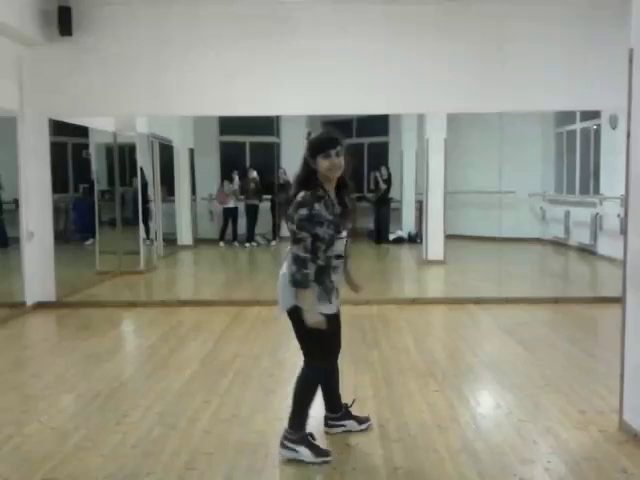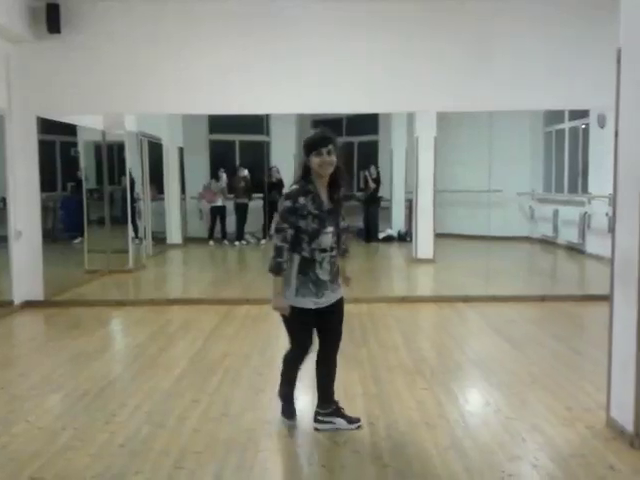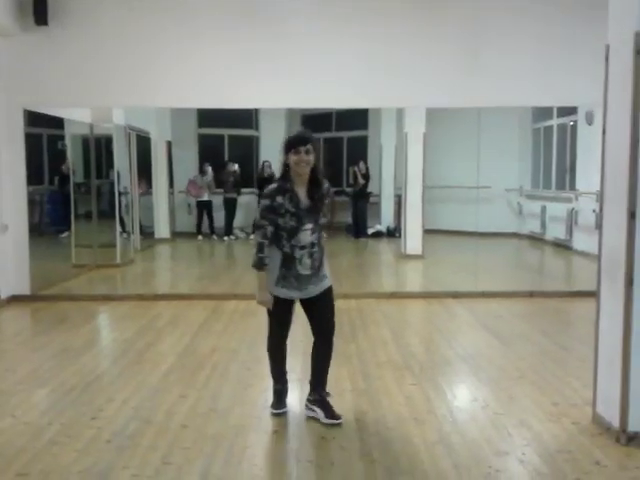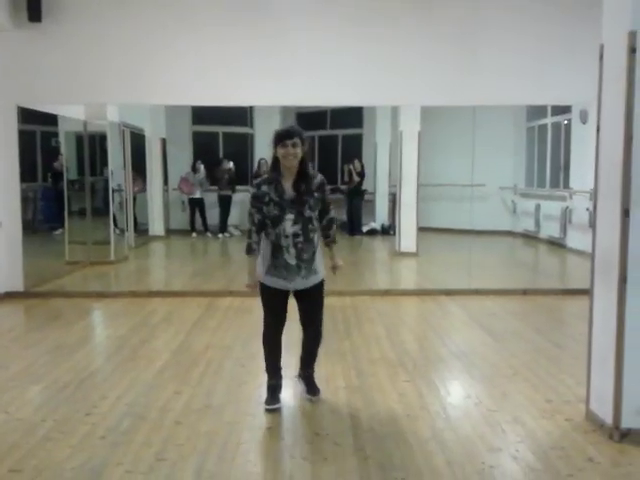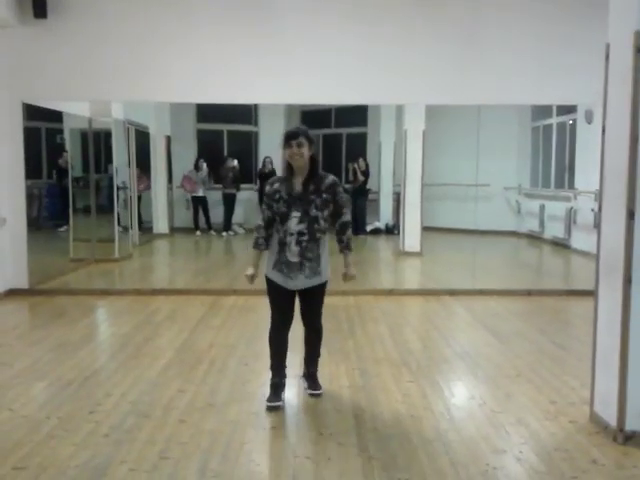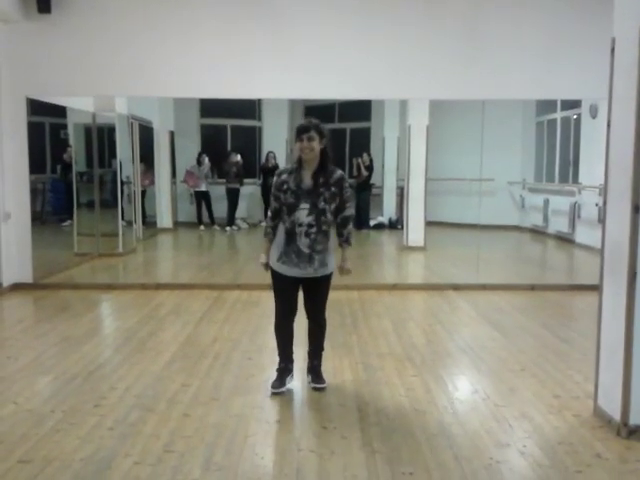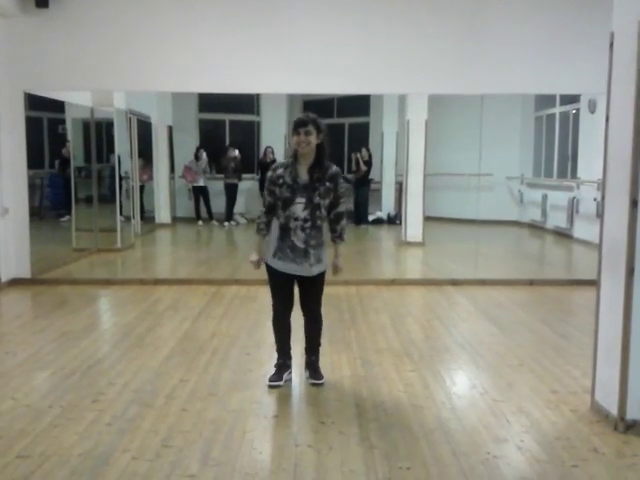
dt=0.2s
person 1, frame 1
left shoulder: (340, 195)
right shoulder: (307, 202)
right elbow: (302, 257)
left wrist: (347, 274)
right wrist: (308, 306)
left hip: (326, 289)
right hip: (304, 292)
left knee: (329, 354)
right knee: (317, 360)
left ankle: (335, 414)
right ankle: (294, 436)
person 1, frame 2
left shoulder: (336, 192)
right shoulder: (295, 197)
right elbow: (281, 246)
left wrist: (341, 267)
right wrist: (278, 293)
left hip: (327, 284)
right hip: (298, 285)
left knee: (331, 346)
right knee: (301, 346)
left ankle: (326, 410)
right ankle: (286, 396)
person 1, frame 3
left shoulder: (322, 188)
right shoulder: (273, 195)
right elbow: (263, 242)
right wrist: (262, 287)
left hip: (316, 276)
right hip: (281, 278)
left knee: (326, 334)
right knee: (278, 337)
left ankle: (317, 398)
right ankle: (279, 392)
person 1, frame 4
left shoulder: (316, 183)
right shoulder: (263, 187)
left elbow: (327, 220)
right elbow: (254, 230)
left wrist: (333, 255)
right wrist: (252, 271)
left hip: (309, 270)
right hip: (273, 271)
left knee: (312, 326)
right knee: (273, 328)
left ankle: (307, 374)
right ankle: (274, 386)
person 1, frame 5
left shoulder: (329, 184)
right shoulder: (275, 186)
left elbow: (342, 223)
right elbow: (265, 226)
left wrist: (348, 263)
right wrist: (254, 264)
left hip: (314, 269)
right hip: (279, 269)
left knee: (313, 324)
right knee: (279, 325)
left ankle: (311, 374)
right ankle: (277, 383)
person 1, frame 6
left shoulder: (337, 179)
right shoulder: (283, 177)
left elbow: (345, 218)
right elbow: (273, 216)
left wrist: (344, 257)
right wrist: (266, 251)
left hip: (319, 262)
right hip: (284, 260)
left knee: (317, 316)
right knee: (284, 315)
left ankle: (315, 368)
right ankle: (284, 369)
person 1, frame 7
left shoulder: (331, 174)
right shoulder: (278, 171)
left elbow: (337, 215)
right elbow: (267, 211)
left wrist: (337, 254)
right wrist: (259, 249)
left hip: (314, 257)
right hip: (279, 256)
left knee: (312, 312)
right knee: (281, 311)
left ankle: (312, 363)
right ankle: (283, 364)
